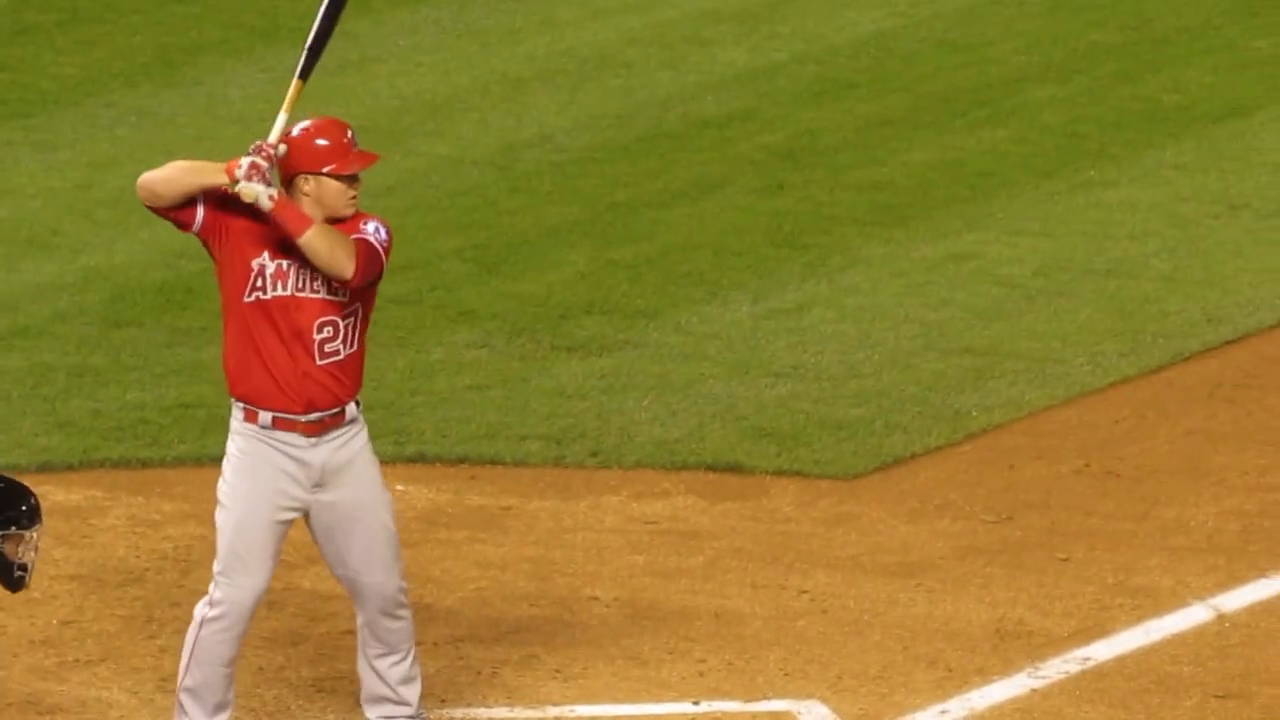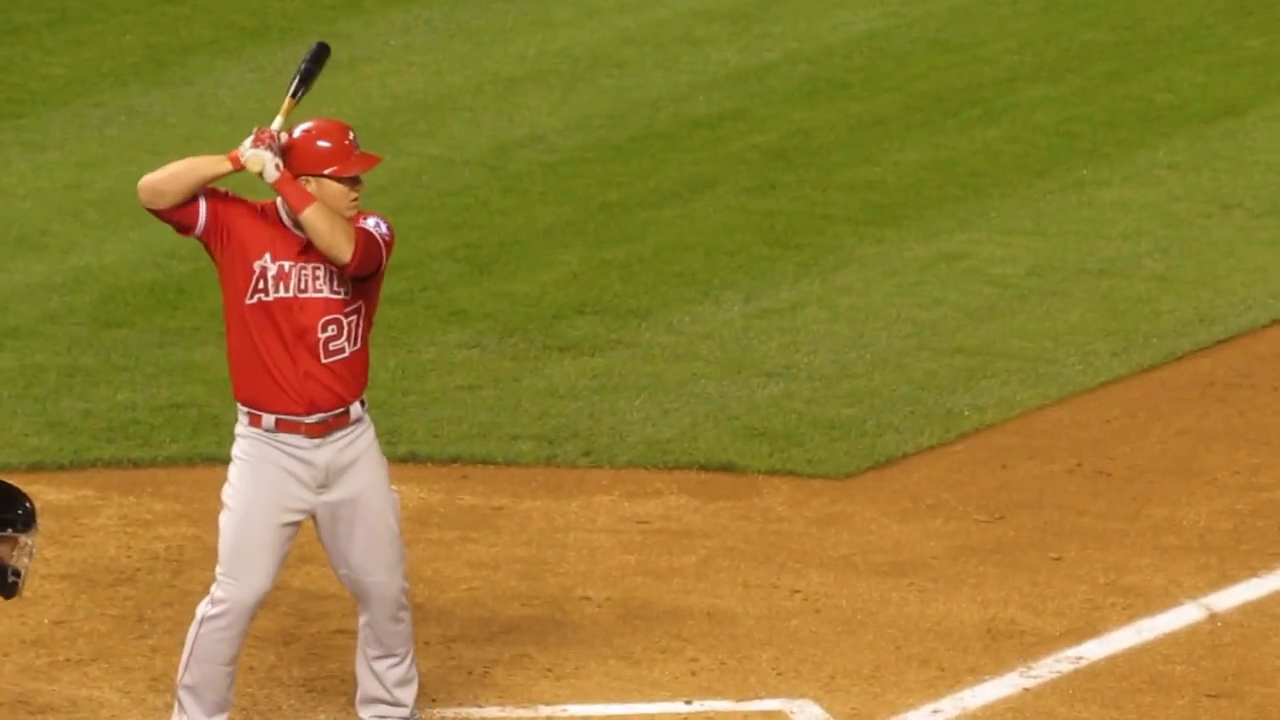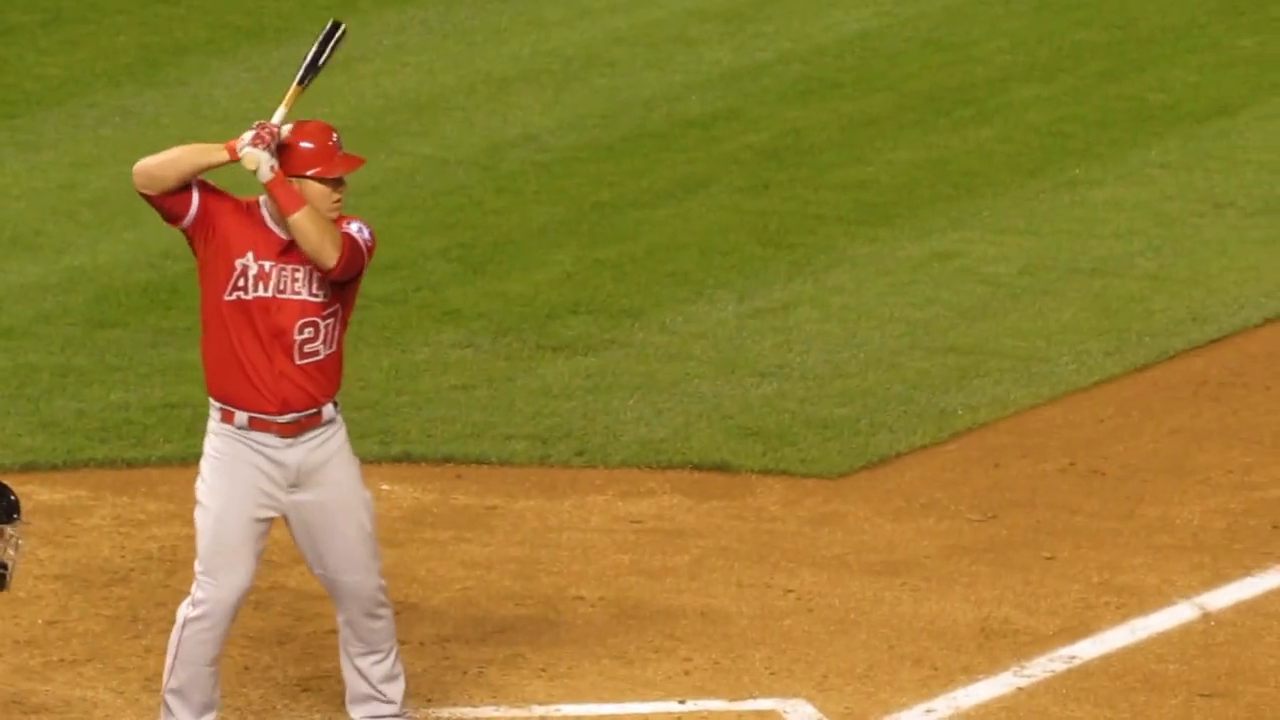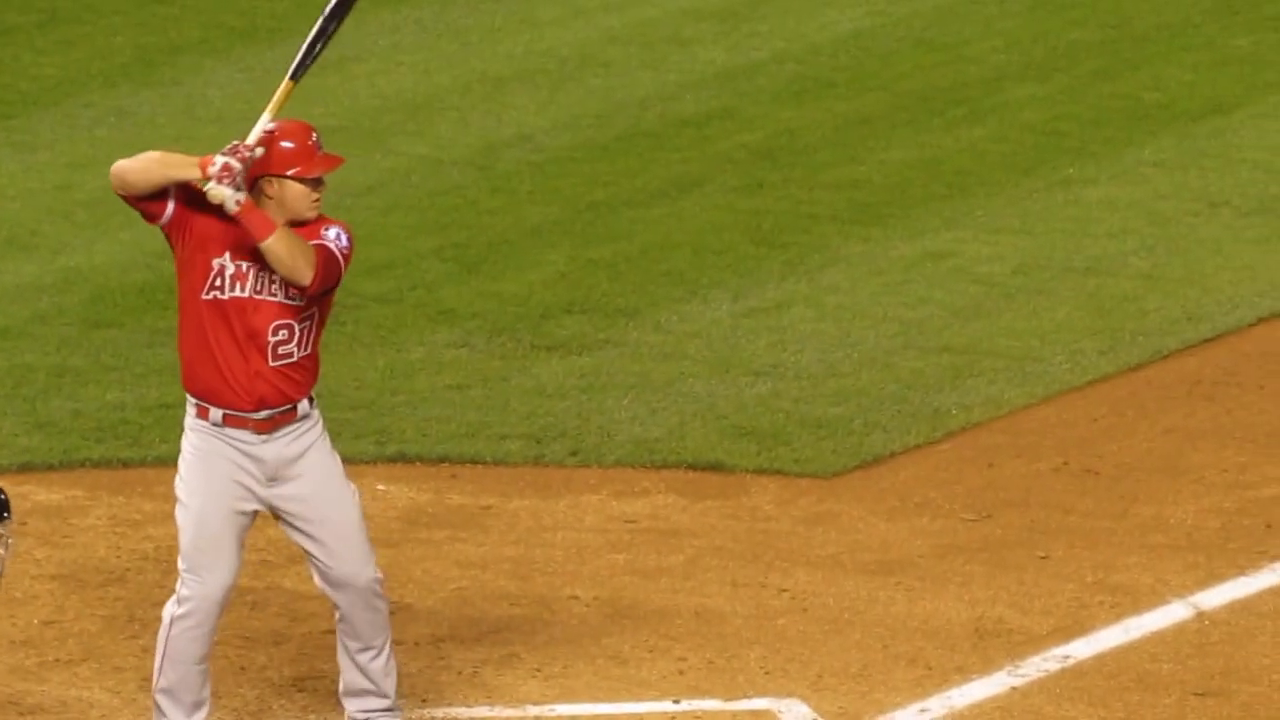
dt=0.2s
person 1, frame 1
left shoulder: (367, 232)
right shoulder: (234, 222)
left elbow: (346, 266)
right elbow: (150, 188)
left wrist: (272, 201)
right wrist: (234, 172)
left hip: (343, 442)
right hip: (262, 444)
left knee: (382, 589)
right knee: (233, 596)
person 1, frame 2
left shoulder: (371, 230)
right shoulder: (237, 223)
left elbow: (346, 251)
right elbow: (151, 192)
left wrist: (277, 175)
right wrist: (238, 159)
left hip: (350, 443)
right hip: (268, 446)
left knee: (384, 591)
right knee: (236, 595)
person 1, frame 3
left shoulder: (351, 235)
right shoulder: (222, 220)
left elbow: (330, 256)
right elbow: (146, 175)
left wrist: (270, 176)
right wrist: (234, 150)
left hip: (321, 442)
right hip: (240, 445)
left knee: (361, 589)
right knee: (215, 595)
person 1, frame 4
left shoulder: (330, 237)
right shoulder: (197, 219)
left elbow: (306, 272)
right elbow: (122, 175)
left wrist: (239, 206)
right wrist: (206, 168)
left hip: (299, 438)
right hip: (217, 440)
left knee: (357, 578)
right knee: (200, 592)
